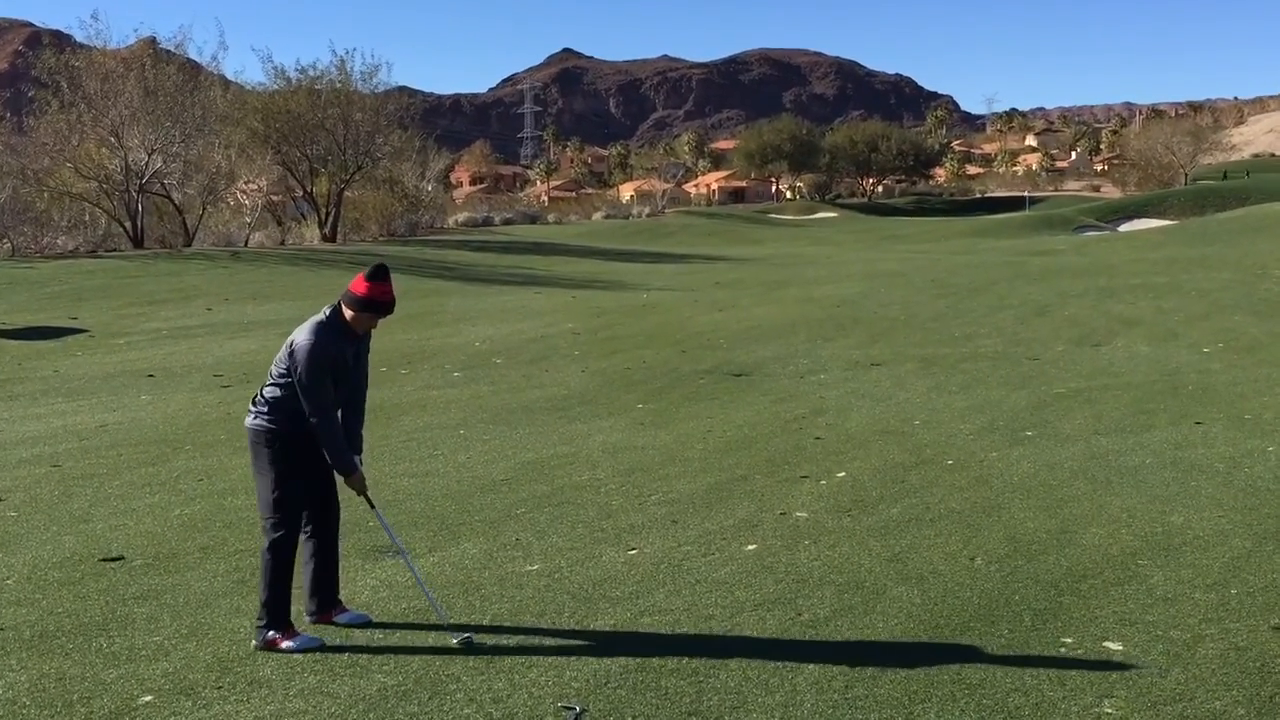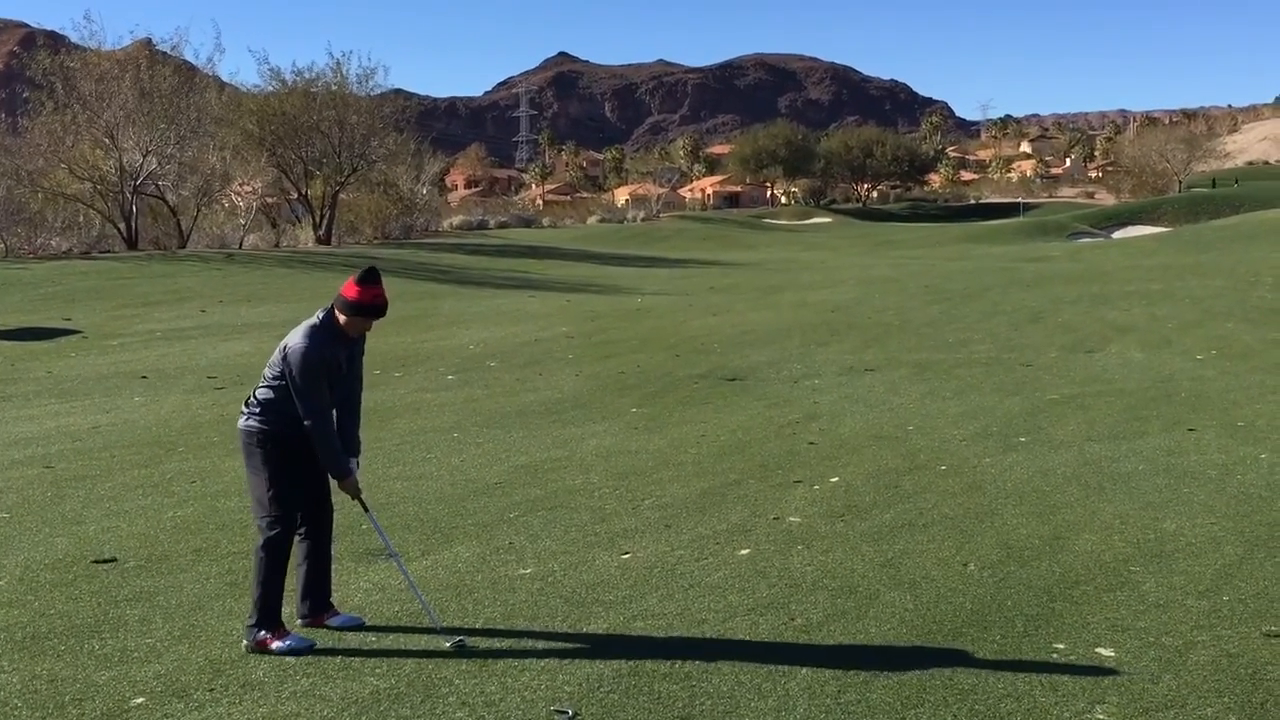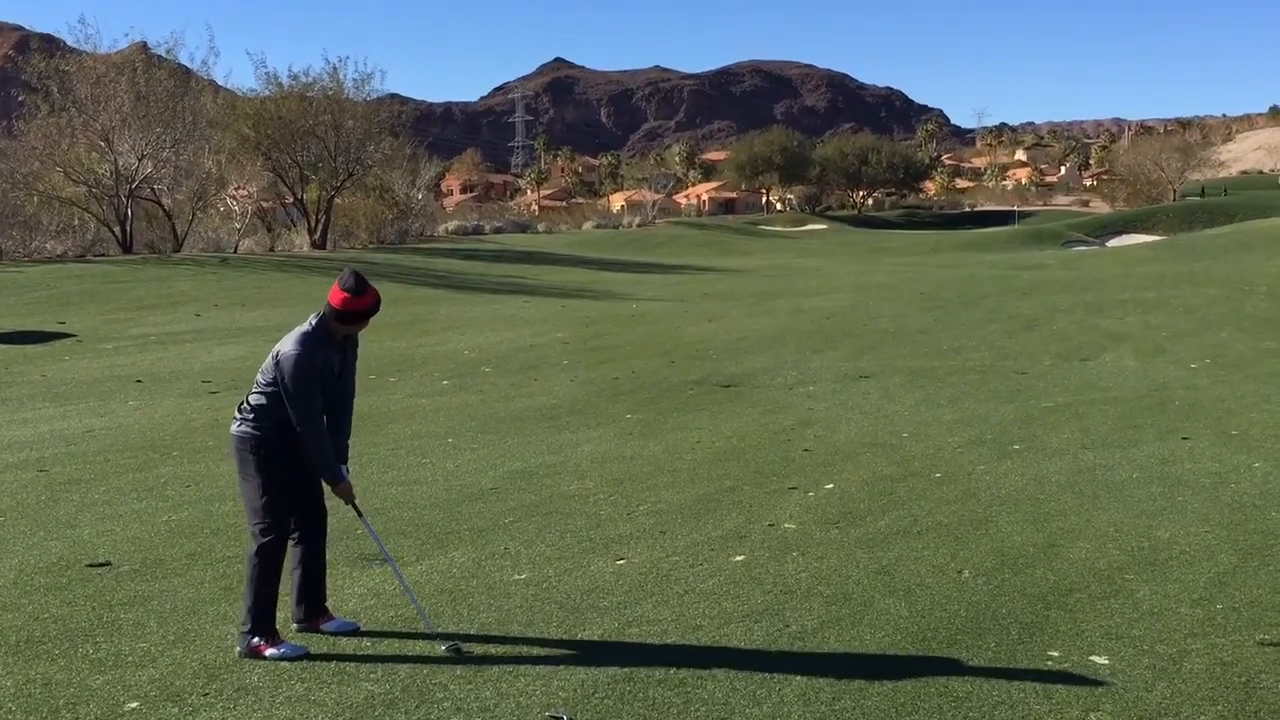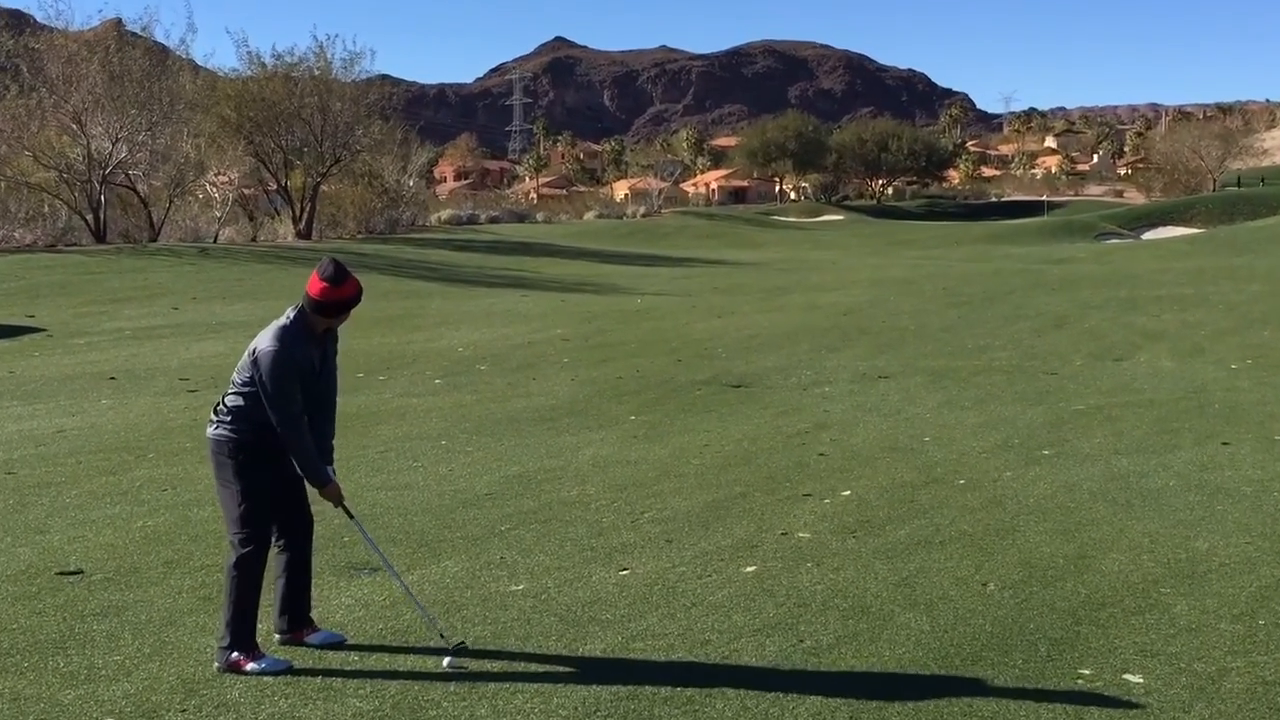
dt=0.5s
person 1, frame 1
left shoulder: (357, 334)
right shoulder: (312, 342)
left elbow: (354, 396)
right elbow: (321, 413)
left wrist: (353, 455)
right wrist: (347, 468)
left hip: (305, 431)
right hip: (274, 432)
left knee: (325, 516)
right knee: (284, 526)
left ankle: (323, 604)
right ankle: (271, 627)
person 1, frame 2
left shoulder: (351, 337)
right shoulder: (306, 345)
left elbow: (349, 399)
right elbow: (317, 416)
left wrist: (350, 458)
right wrist: (341, 472)
left hip: (297, 433)
right hip: (267, 434)
left knee: (318, 516)
right knee: (279, 526)
left ankle: (315, 608)
right ankle: (262, 627)
person 1, frame 3
left shoulder: (344, 341)
right shoulder: (299, 352)
left elbow: (340, 404)
right elbow: (309, 422)
left wrist: (340, 465)
right wrist: (334, 477)
left hip: (290, 438)
right hip: (260, 440)
left knee: (312, 521)
right knee: (272, 533)
left ankle: (310, 612)
right ankle: (256, 634)
person 1, frame 4
left shoulder: (323, 335)
right shoulder: (276, 348)
left elbow: (322, 402)
right elbow: (291, 422)
left wrist: (325, 464)
right wrist: (320, 479)
left hip: (270, 441)
right hip: (238, 444)
left knee: (298, 527)
right knee: (252, 542)
left ankle: (294, 623)
right ankle: (235, 649)
